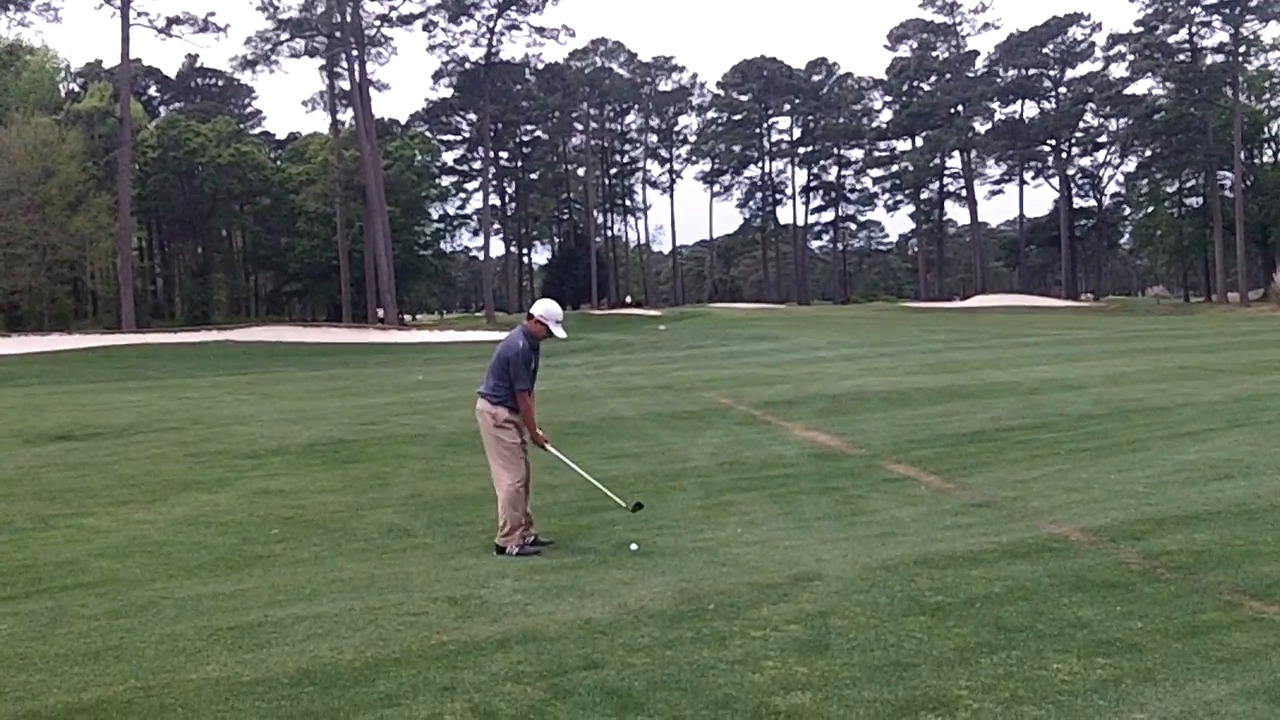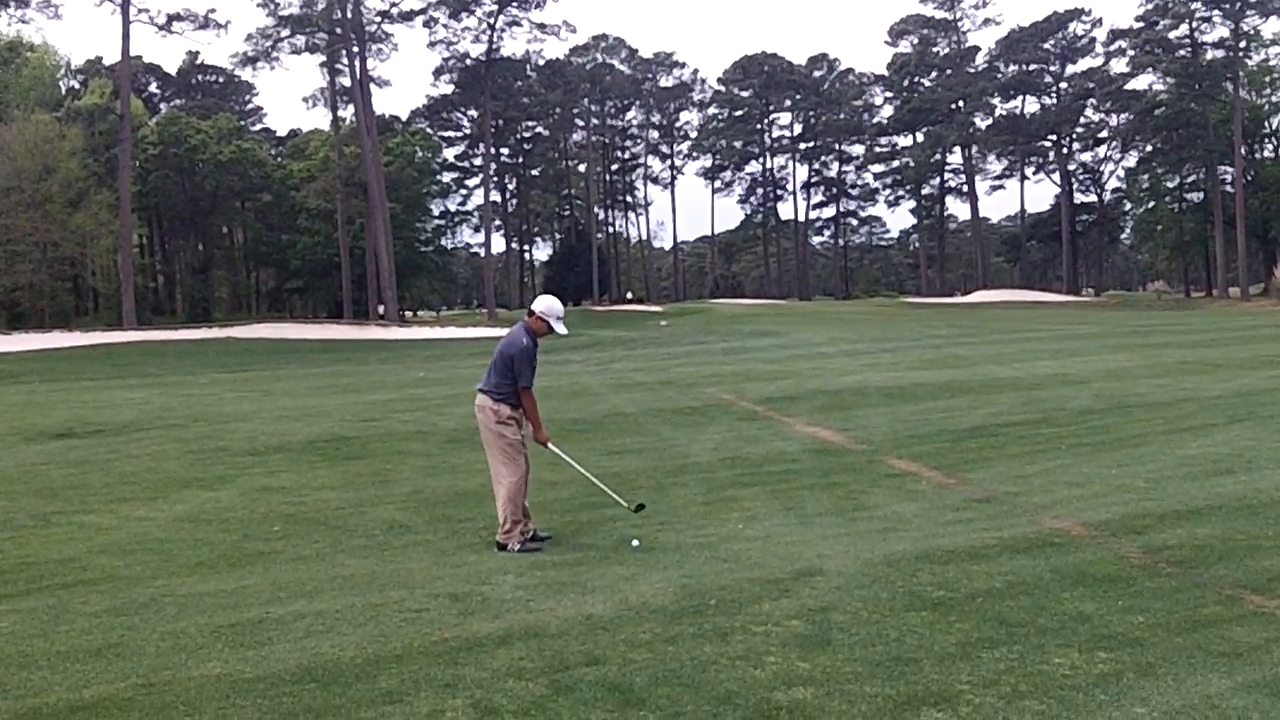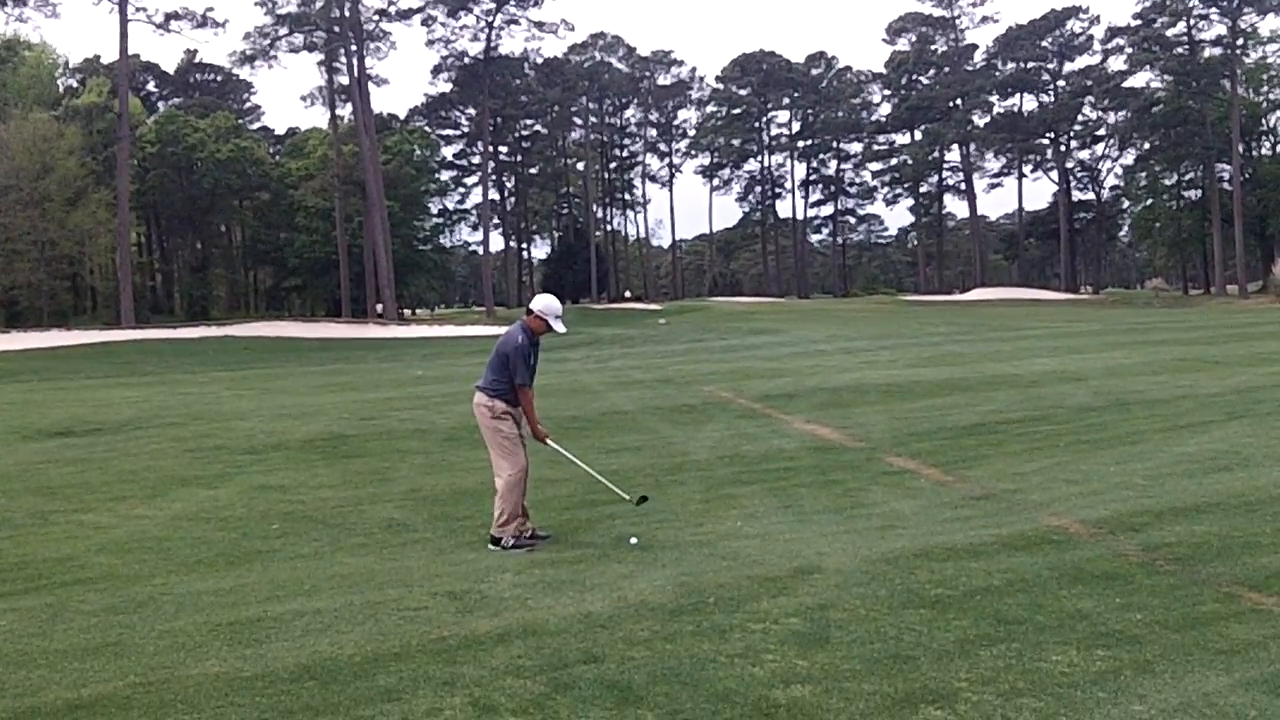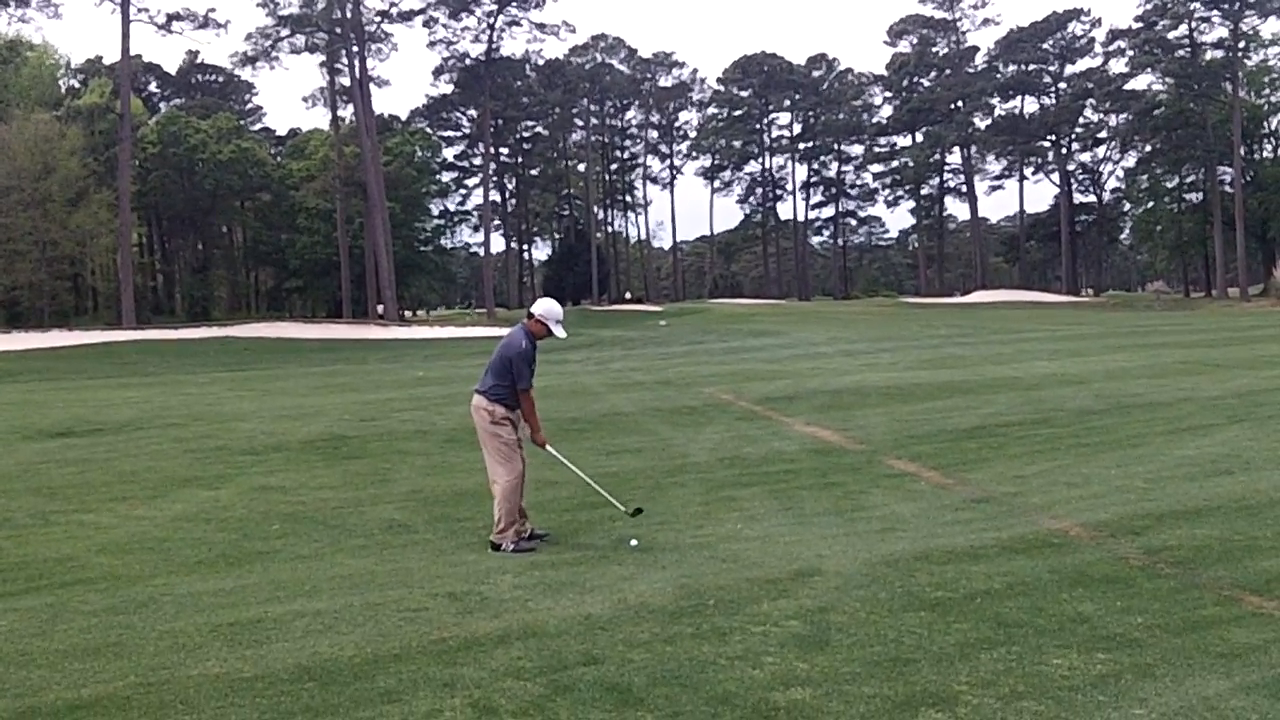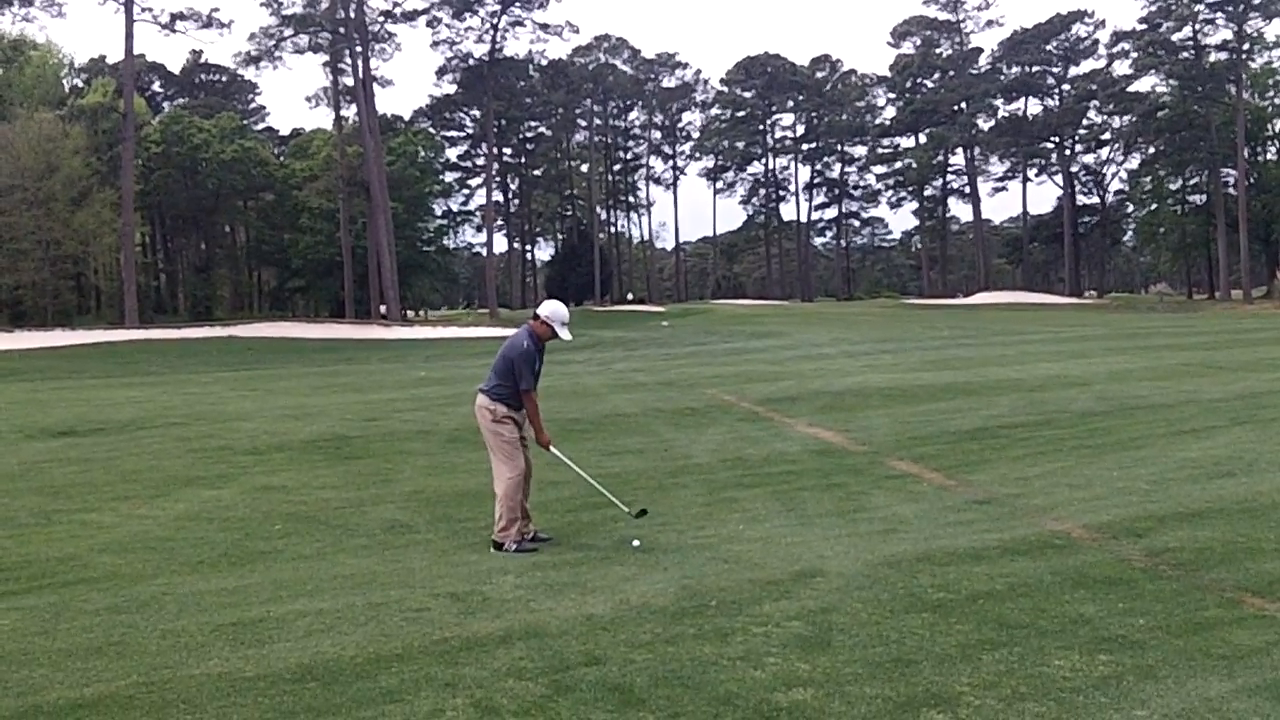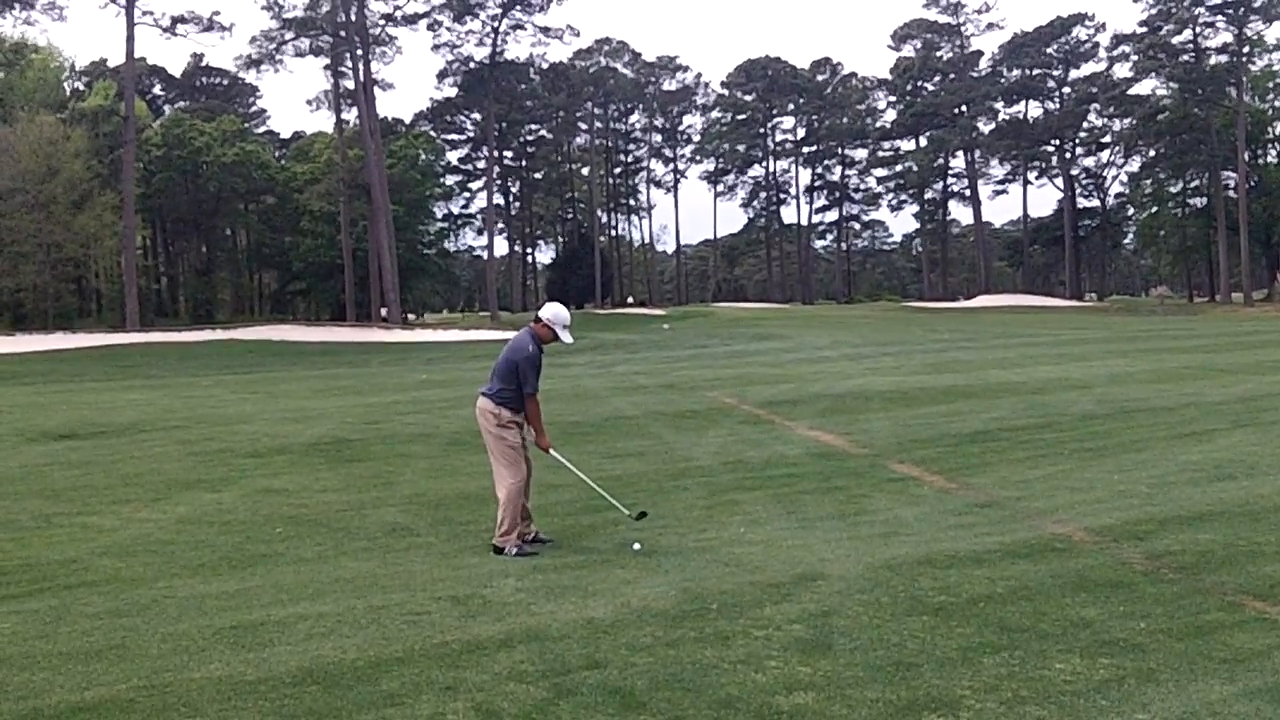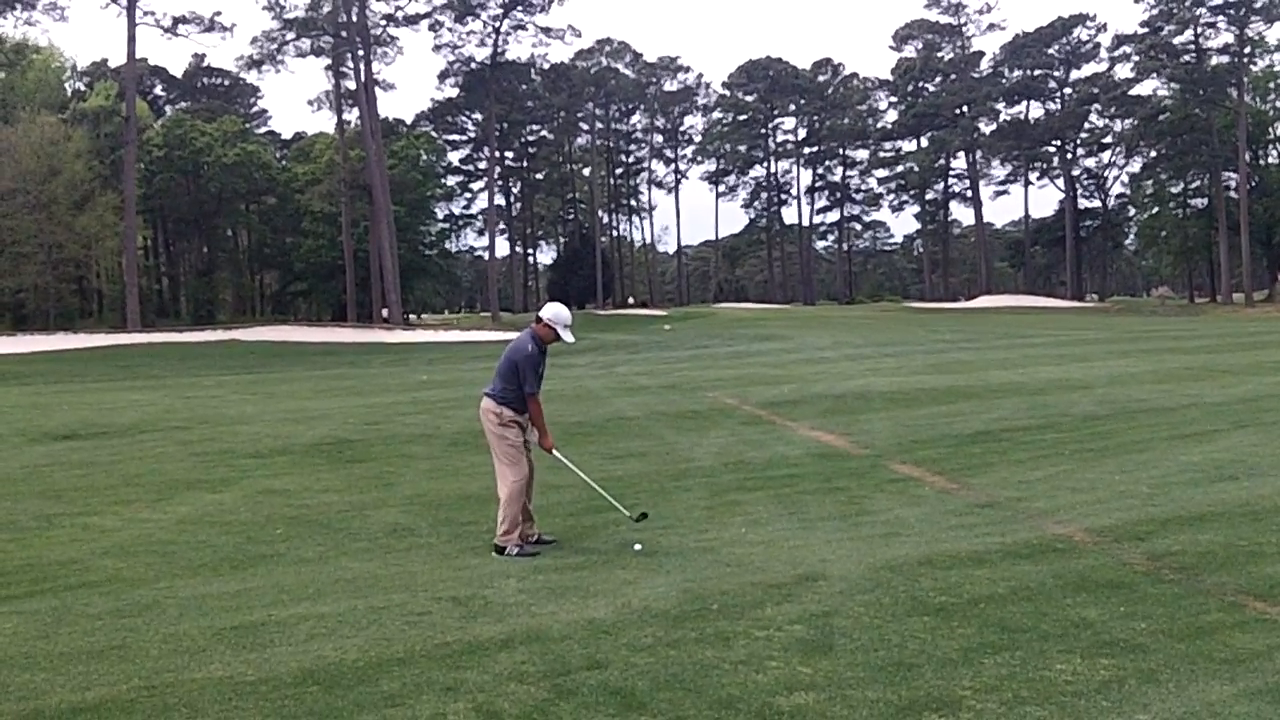
dt=0.3s
person 1, frame 1
left shoulder: (531, 343)
right shoulder: (518, 347)
left elbow: (528, 390)
right elbow: (521, 396)
left wrist: (534, 424)
right wrist: (533, 432)
left hip: (508, 412)
right hip: (496, 412)
left knee: (521, 474)
right knee: (512, 476)
left ankle: (524, 533)
right ankle: (507, 542)
person 1, frame 2
left shoulder: (526, 337)
right shoulder: (522, 344)
left elbow: (524, 389)
right elbow: (526, 392)
left wrist: (529, 421)
right wrist: (538, 429)
left hip: (505, 408)
right hip: (496, 409)
left knee: (519, 470)
right knee: (511, 473)
left ankle: (522, 528)
right ankle: (509, 539)
person 1, frame 3
left shoulder: (530, 338)
right shoulder: (517, 342)
left elbow: (527, 385)
right elbow: (521, 389)
left wrist: (532, 420)
right wrist: (535, 426)
left hip: (506, 406)
right hip: (493, 406)
left knee: (519, 466)
right knee: (512, 467)
left ankle: (520, 527)
right ankle: (502, 534)
person 1, frame 4
left shoulder: (523, 338)
right shoulder: (521, 347)
left elbow: (522, 391)
right elbow: (524, 394)
left wrist: (529, 423)
right wrist: (536, 431)
left hip: (501, 409)
right hip: (492, 410)
left knee: (516, 469)
right knee: (508, 473)
left ankle: (519, 527)
right ankle: (503, 539)
person 1, frame 5
left shoulder: (533, 341)
right shoulder: (524, 347)
left elbow: (529, 391)
right elbow: (527, 394)
left wrist: (533, 424)
right wrist: (540, 432)
left hip: (508, 409)
right hip: (495, 410)
left knee: (523, 469)
right knee: (511, 471)
left ankle: (522, 528)
right ankle: (504, 538)
person 1, frame 6
left shoulder: (528, 340)
right shoulder: (528, 351)
right elbow: (530, 398)
left wrist: (532, 427)
right wrist: (540, 434)
left hip: (505, 412)
right hip: (497, 413)
left knee: (522, 472)
right knee: (512, 477)
left ankle: (524, 530)
right ankle: (505, 542)
person 1, frame 7
left shoulder: (534, 343)
right shoulder: (528, 350)
left elbow: (530, 395)
right elbow: (532, 398)
left wrist: (535, 428)
right wrist: (544, 435)
left hip: (511, 413)
right hip: (500, 413)
left knee: (524, 473)
right knee: (514, 476)
left ankle: (526, 532)
right ankle: (506, 542)
